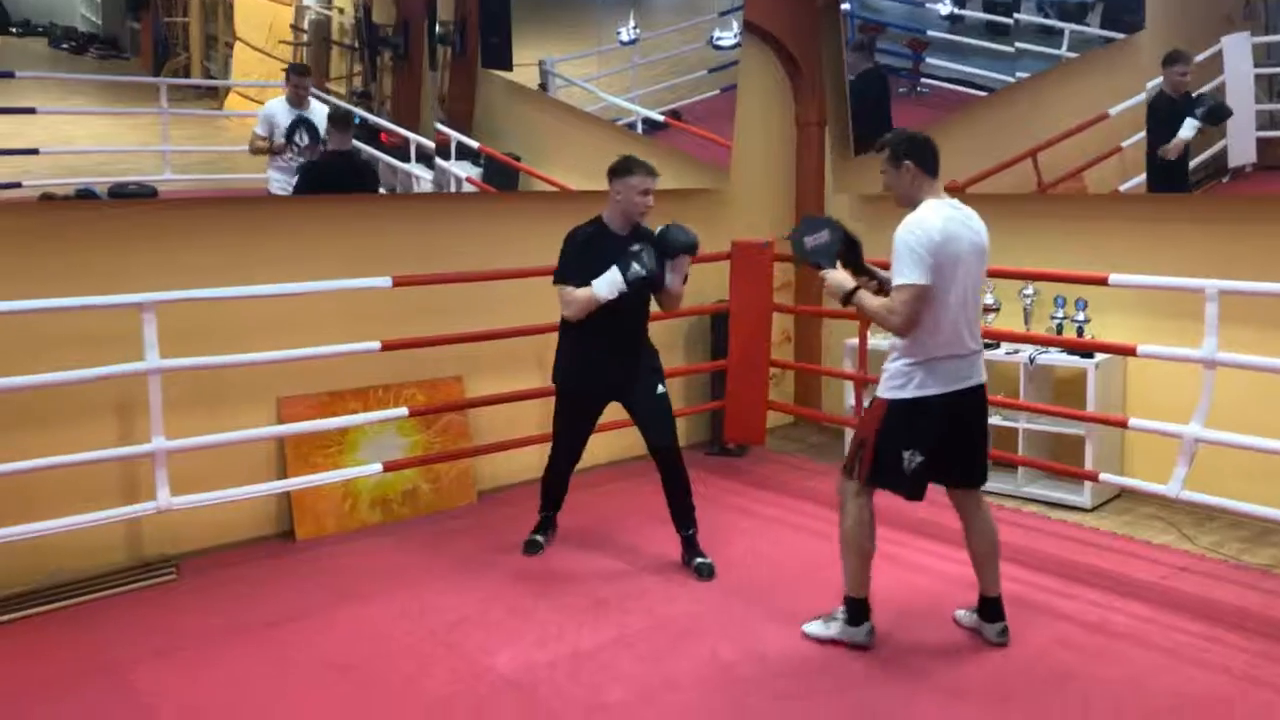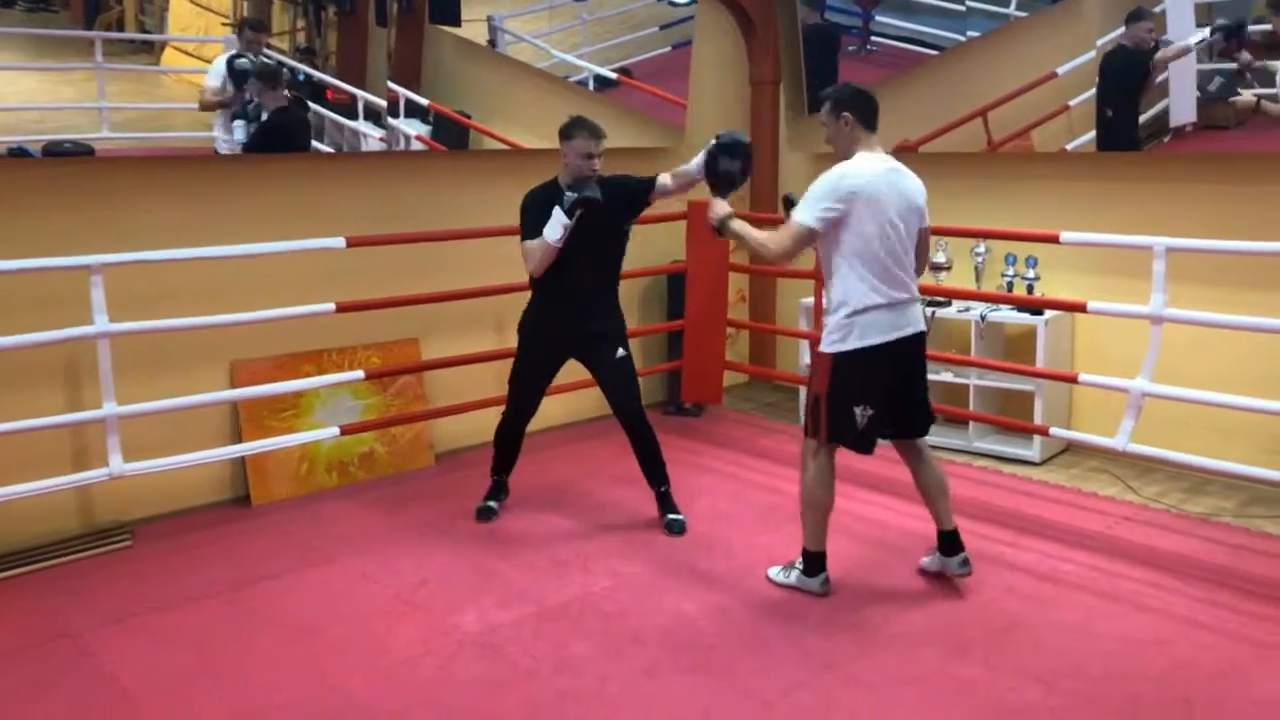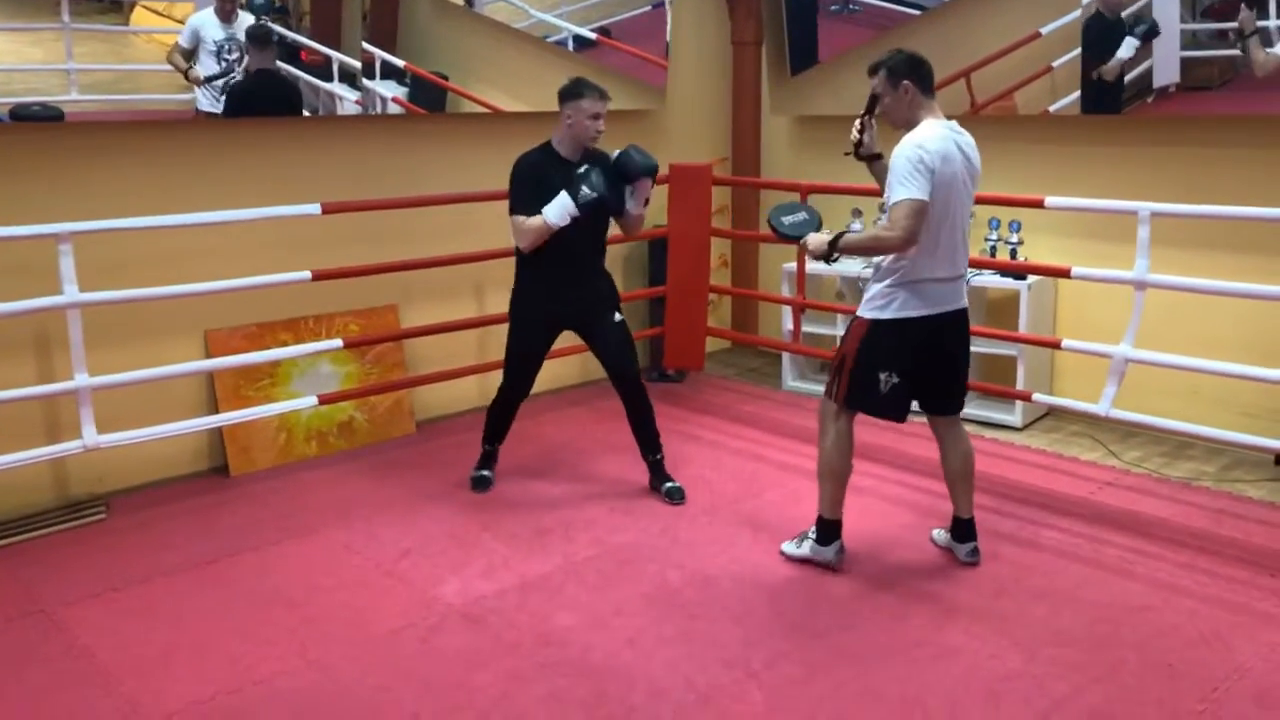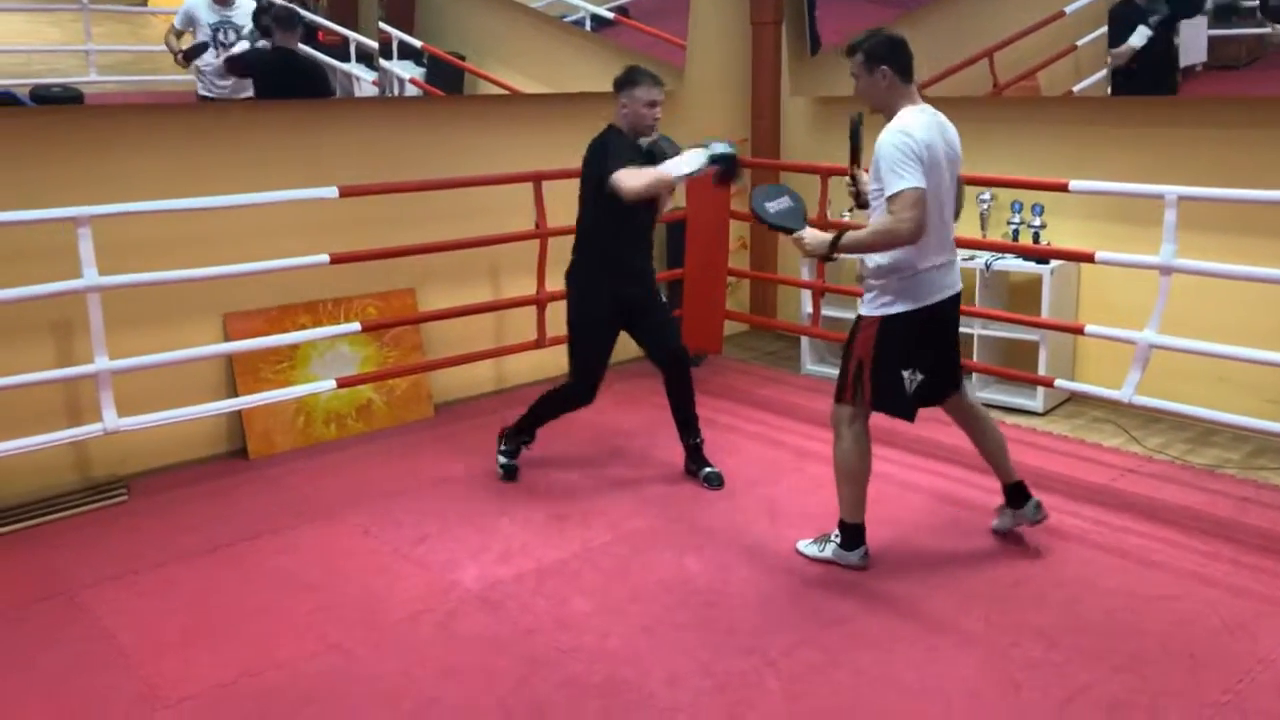
dt=0.7s
person 1, frame 1
left shoulder: (917, 229)
right shoulder: (973, 224)
left elbow: (900, 320)
left wrist: (850, 291)
right wrist: (886, 282)
left hip: (914, 389)
right hip: (966, 382)
left knee: (855, 488)
right knee: (968, 495)
left ankle: (854, 616)
right ankle: (991, 613)
person 1, frame 2
left shoulder: (842, 180)
right shoulder: (910, 182)
left elbow: (780, 248)
left wrist: (729, 219)
left hip: (856, 340)
right hip: (907, 333)
left knee: (816, 448)
right knee: (910, 442)
left ankle: (811, 568)
right ankle: (950, 549)
person 1, frame 3
left shoulder: (915, 148)
right shoulder: (964, 143)
left elbow: (900, 235)
left wrist: (831, 243)
right wrist: (872, 156)
left hip: (895, 310)
right hip: (948, 307)
left knee: (835, 410)
right knee: (947, 419)
left ankle: (826, 535)
right ankle: (964, 533)
person 1, frame 4
left shoulder: (897, 137)
right shoulder: (940, 126)
left elbow: (907, 227)
left wrist: (831, 242)
right wrist: (876, 193)
left hip: (897, 302)
right hip: (940, 292)
left knee: (848, 413)
right knee: (955, 398)
left ankle: (850, 539)
right ankle: (1018, 500)
person 2, frame 1
left shoulder: (650, 241)
right shoulder: (582, 240)
left elbow: (670, 306)
right elbow: (569, 307)
left wrist: (678, 268)
right wrist: (618, 278)
left hip: (638, 364)
right hip: (583, 368)
left knee: (667, 450)
right knee: (565, 452)
left ankle: (690, 542)
right ankle: (547, 520)
person 2, frame 2
left shoulder: (616, 191)
right shoulder: (538, 200)
left elbow: (670, 183)
right elbow: (534, 265)
left wrist: (707, 160)
right wrist: (565, 213)
left hip: (601, 326)
right hip: (544, 327)
left knee: (631, 413)
right knee: (517, 411)
left ankle: (665, 498)
right ankle: (497, 486)
person 2, frame 3
left shoulder: (603, 165)
right shoulder: (530, 167)
left elbow: (631, 229)
right elbow: (525, 238)
left wrist: (639, 191)
right wrist: (570, 201)
left hip: (594, 293)
right hip: (538, 299)
left knee: (629, 378)
right knee: (515, 384)
left ankle: (657, 467)
right ankle: (488, 455)
person 2, frame 4
left shoulder: (642, 150)
right shoulder: (607, 147)
right elbow: (630, 187)
left wrist: (669, 180)
right wrist: (694, 159)
left hip: (638, 283)
right hip: (595, 287)
left knee: (676, 360)
right knee: (584, 386)
left ankle: (694, 454)
right ankle: (514, 437)
